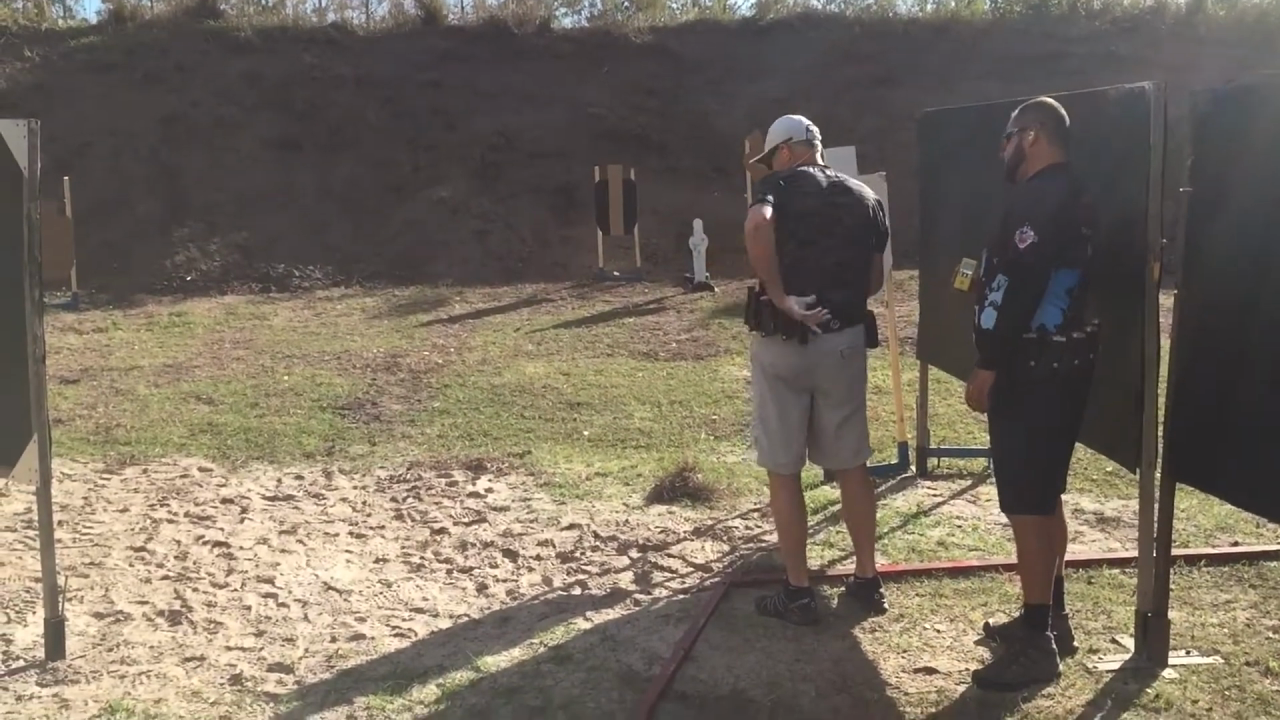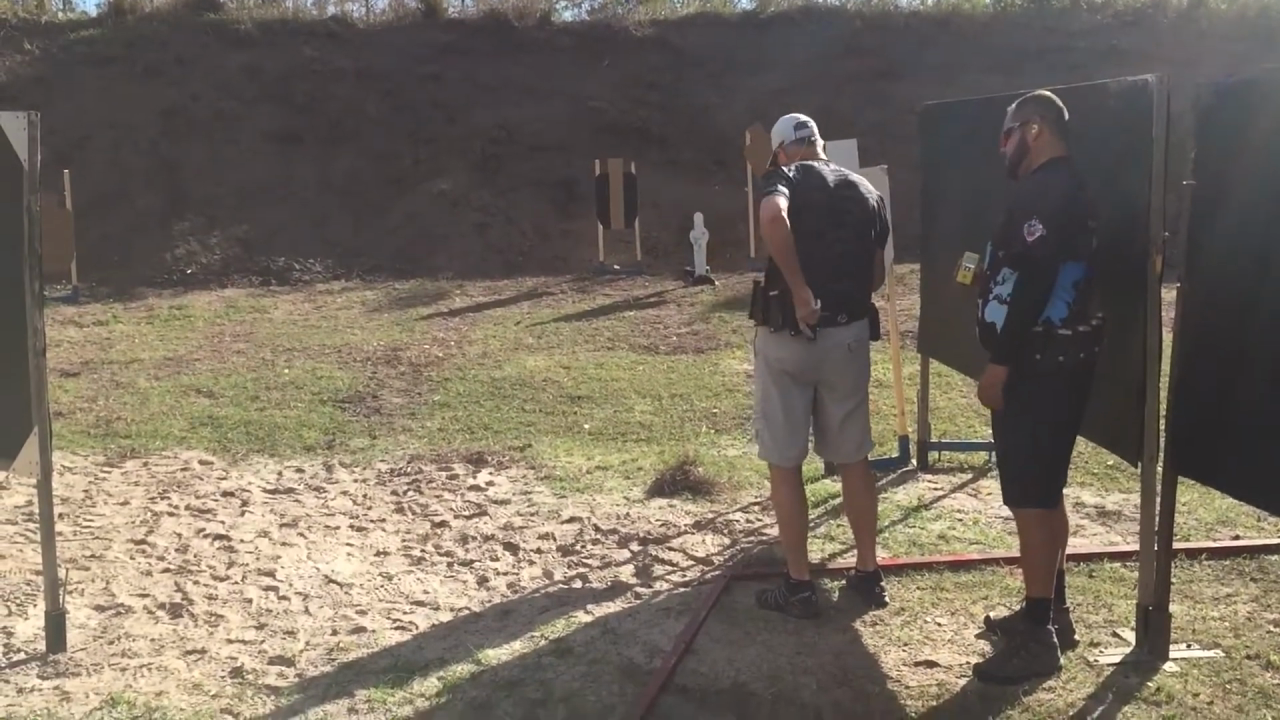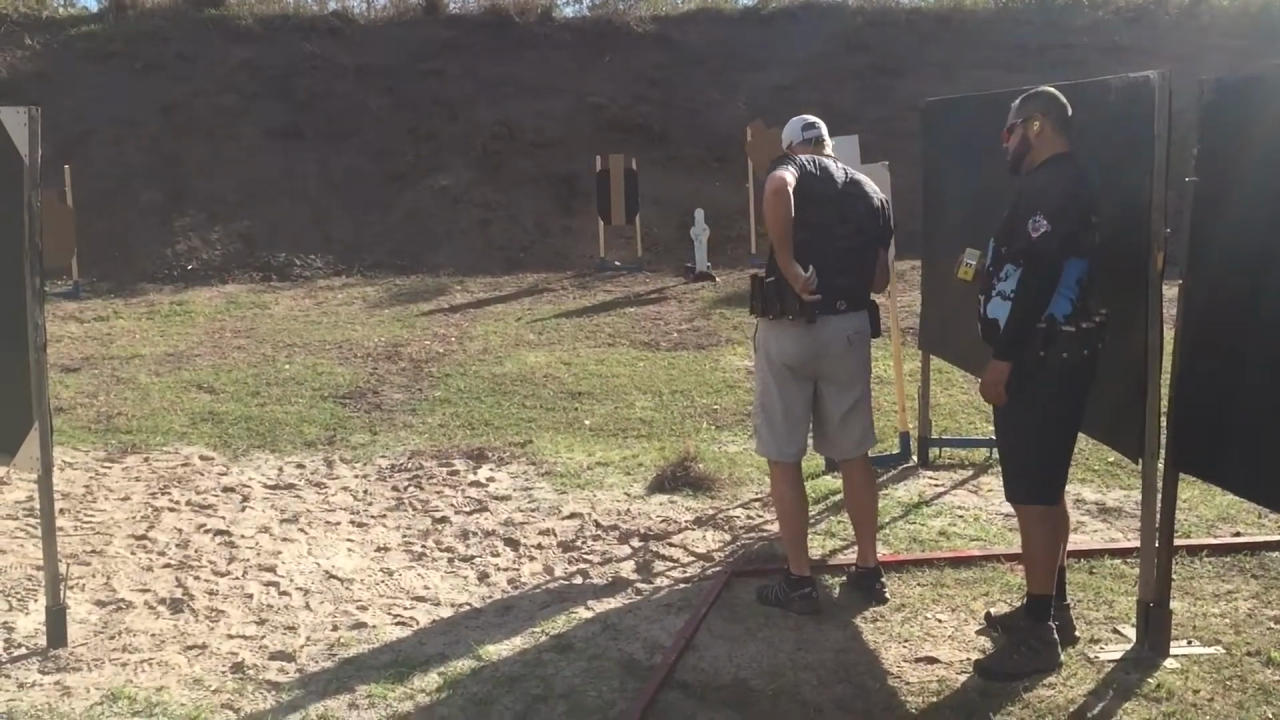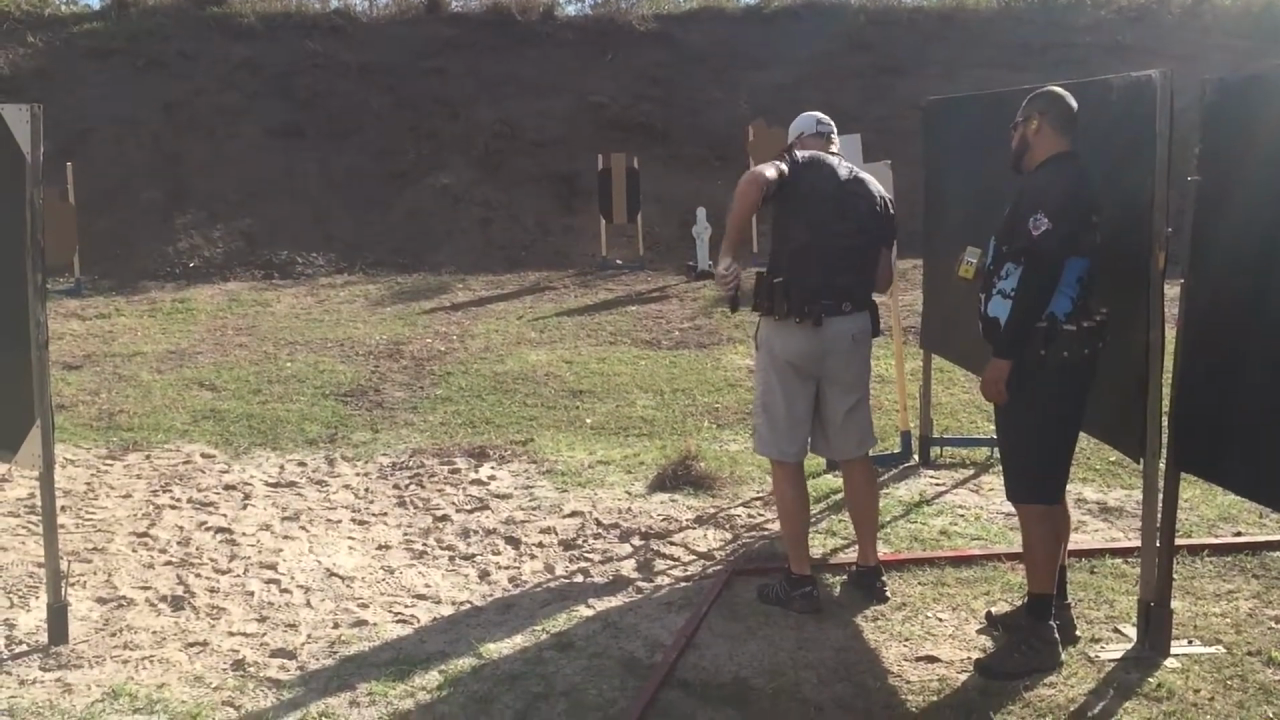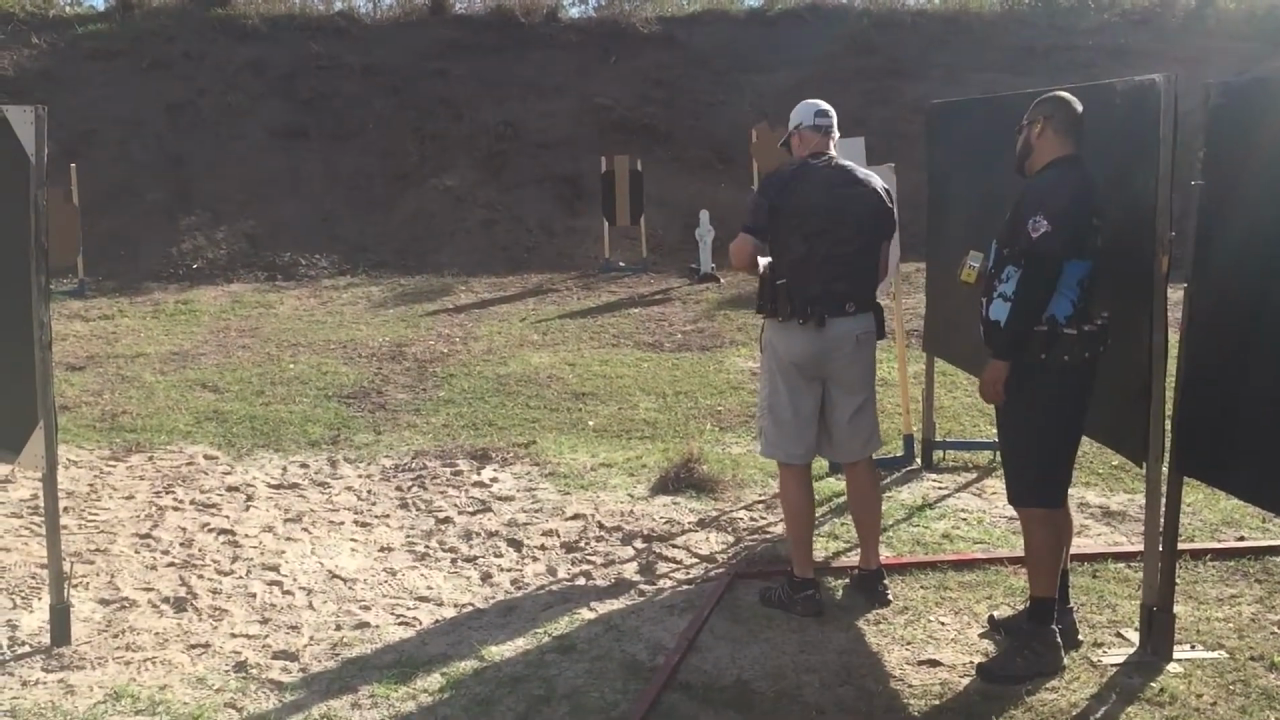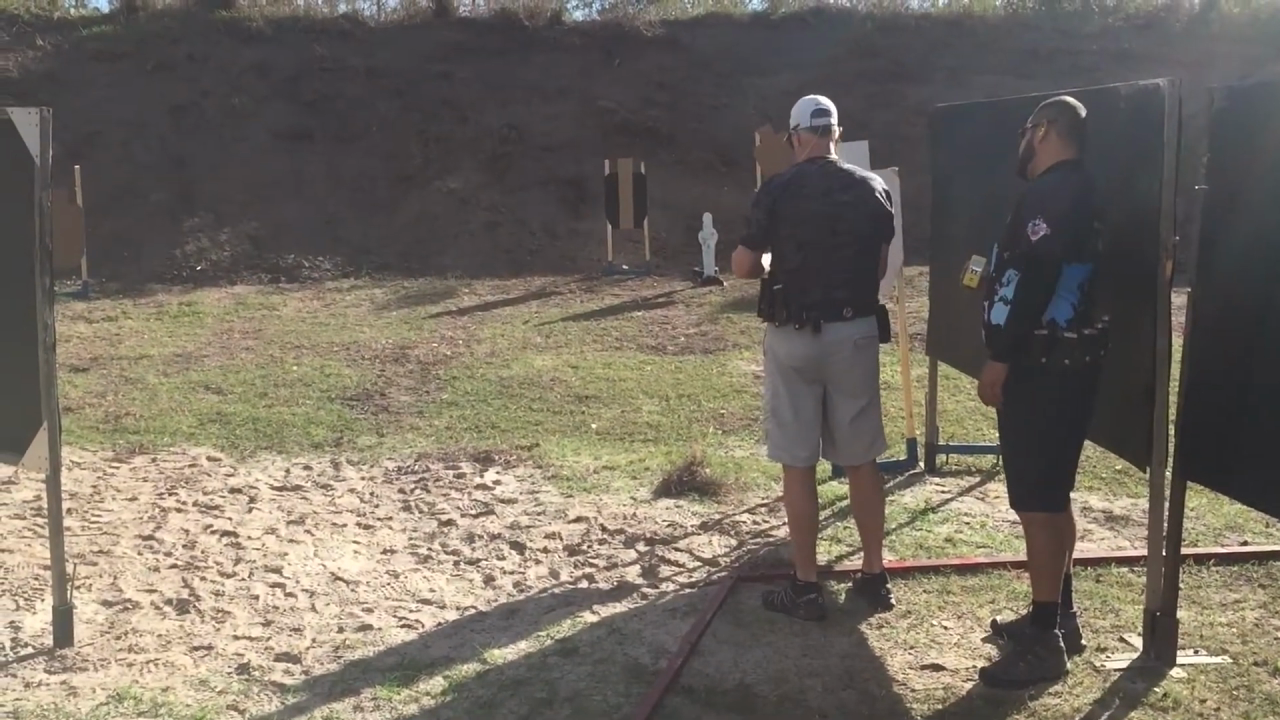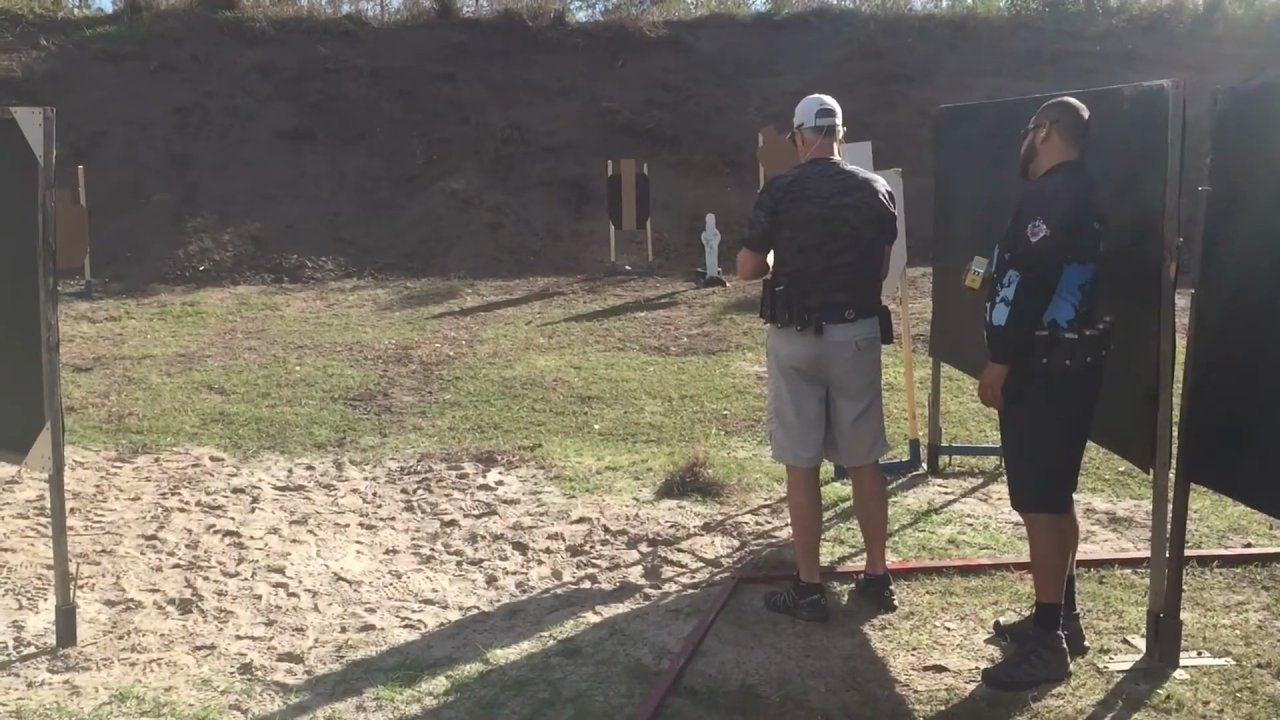
dt=0.3s
person 1, frame 1
left shoulder: (1039, 196)
right shoulder: (1065, 194)
left elbow: (1024, 286)
left wrist: (987, 366)
right wrist: (988, 278)
left hip: (1032, 368)
right hip: (1056, 363)
left knee: (1026, 502)
right knee: (1042, 497)
left ankle: (1037, 642)
right ankle: (1048, 618)
person 1, frame 2
left shoulder: (1045, 189)
right shoulder: (1061, 187)
left elbow: (1034, 281)
left wrist: (1000, 361)
left hip: (1036, 363)
right hip: (1053, 358)
left knee: (1029, 497)
right knee: (1043, 491)
left ankle: (1037, 636)
right ankle: (1048, 612)
person 1, frame 3
left shoulder: (1049, 186)
right shoulder: (1061, 184)
left elbow: (1038, 277)
left wrist: (1002, 358)
left hip: (1039, 360)
right hip: (1053, 355)
left knee: (1032, 494)
right knee: (1044, 489)
left ankle: (1039, 633)
right ankle: (1050, 608)
person 1, frame 4
left shoulder: (1051, 185)
right shoulder: (1063, 183)
left elbow: (1039, 275)
left wrist: (1003, 355)
left hip: (1040, 358)
right hip: (1054, 354)
left knee: (1033, 493)
right knee: (1044, 488)
left ankle: (1039, 632)
right ankle: (1051, 607)
person 1, frame 5
left shoulder: (1052, 188)
right shoulder: (1069, 186)
left elbow: (1038, 277)
left wrist: (1001, 357)
left hip: (1040, 361)
right hip: (1058, 356)
left knee: (1034, 497)
right knee: (1047, 492)
left ankle: (1041, 636)
right ankle: (1052, 611)
person 1, frame 6
left shoulder: (1052, 191)
right shoulder: (1074, 190)
left elbow: (1036, 280)
left wrist: (999, 359)
left hip: (1042, 364)
right hip: (1061, 360)
left knee: (1036, 500)
right knee: (1049, 495)
left ankle: (1045, 640)
right ankle: (1056, 616)
person 1, frame 7
left shoulder: (1052, 193)
right shoulder: (1076, 191)
left elbow: (1036, 281)
left wrist: (1000, 359)
left hip: (1044, 365)
right hip: (1065, 360)
left knee: (1039, 502)
right knee: (1053, 497)
left ankle: (1047, 642)
right ankle: (1060, 617)
person 2, frame 1
left shoulder: (781, 184)
right shoulder: (865, 198)
left elbow: (757, 225)
right elbow: (875, 280)
left wrist: (778, 296)
left hip: (783, 342)
right hip: (845, 340)
left knee: (783, 470)
right knee: (852, 464)
left ankle: (798, 592)
right ankle: (868, 580)
person 2, frame 2
left shoulder: (787, 177)
right shoulder: (867, 192)
left elbow: (773, 216)
right elbow: (877, 276)
left wrist: (798, 289)
left hip: (787, 335)
right hip: (850, 333)
left knee: (784, 463)
right knee: (854, 458)
left ankle: (799, 586)
right ankle: (869, 573)
person 2, frame 3
left shoulder: (797, 170)
right shoulder: (872, 192)
left elbow: (776, 186)
right elbow: (880, 280)
left wrist: (788, 262)
left hip: (787, 330)
right hip: (849, 328)
left knee: (784, 458)
right knee: (854, 453)
left ankle: (799, 581)
right ankle: (869, 570)
person 2, frame 4
left shoulder: (797, 166)
right shoulder: (875, 193)
left elbow: (756, 178)
right elbow: (883, 280)
left wrist: (728, 251)
left hip: (790, 329)
right hip: (850, 328)
left knee: (786, 458)
right knee: (854, 453)
left ankle: (799, 579)
right ankle: (870, 568)
person 2, frame 5
left shoulder: (782, 181)
right shoulder: (874, 188)
left elbow: (740, 255)
right elbow: (880, 268)
left wrist: (767, 266)
left hip: (792, 332)
right hip: (855, 328)
left knee: (793, 460)
right knee: (858, 454)
left ankle: (802, 583)
right ankle: (871, 571)
person 2, frame 6
left shoulder: (778, 189)
right shoulder: (874, 190)
left elbow: (742, 266)
right elbow: (880, 267)
left hip: (794, 337)
right hip: (856, 332)
left knee: (797, 463)
right knee: (862, 458)
left ankle: (806, 587)
right ankle: (874, 575)
person 2, frame 7
left shoulder: (781, 190)
right shoulder: (877, 191)
left elbow: (747, 268)
right elbow: (881, 269)
left hip: (796, 338)
right hip: (858, 333)
left knee: (801, 465)
right knee: (864, 459)
left ankle: (809, 588)
right ankle: (878, 576)
